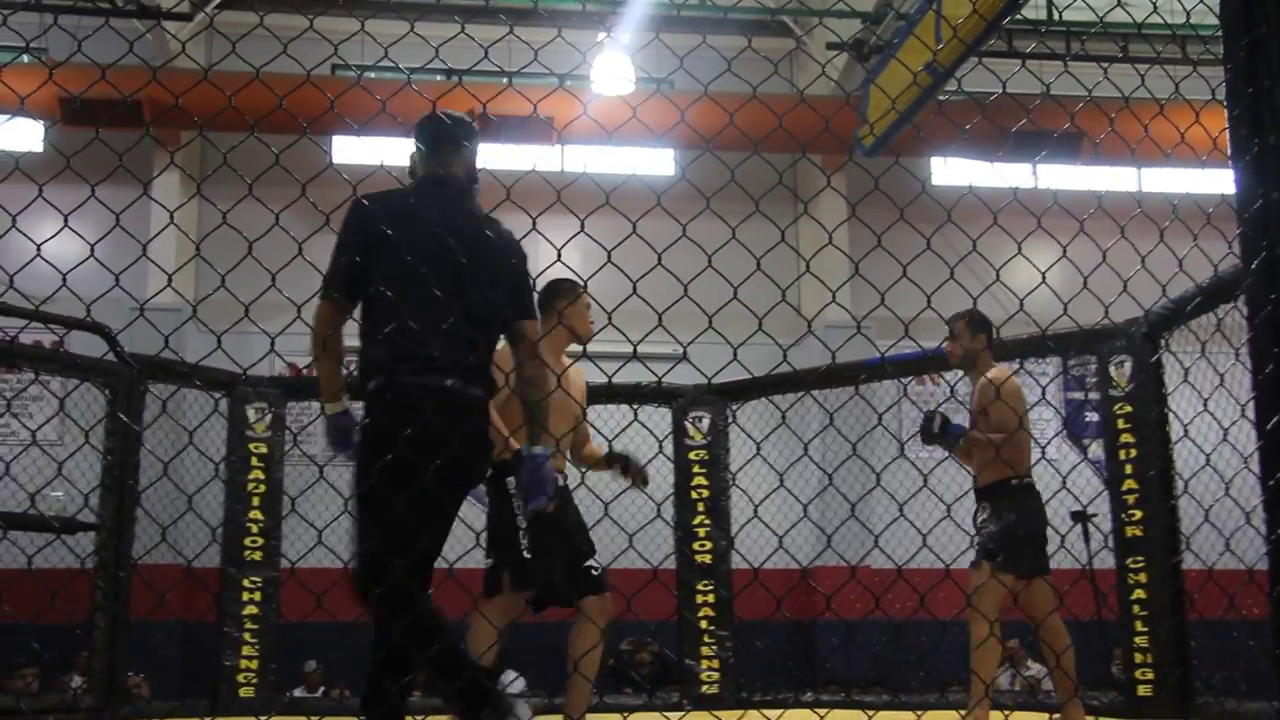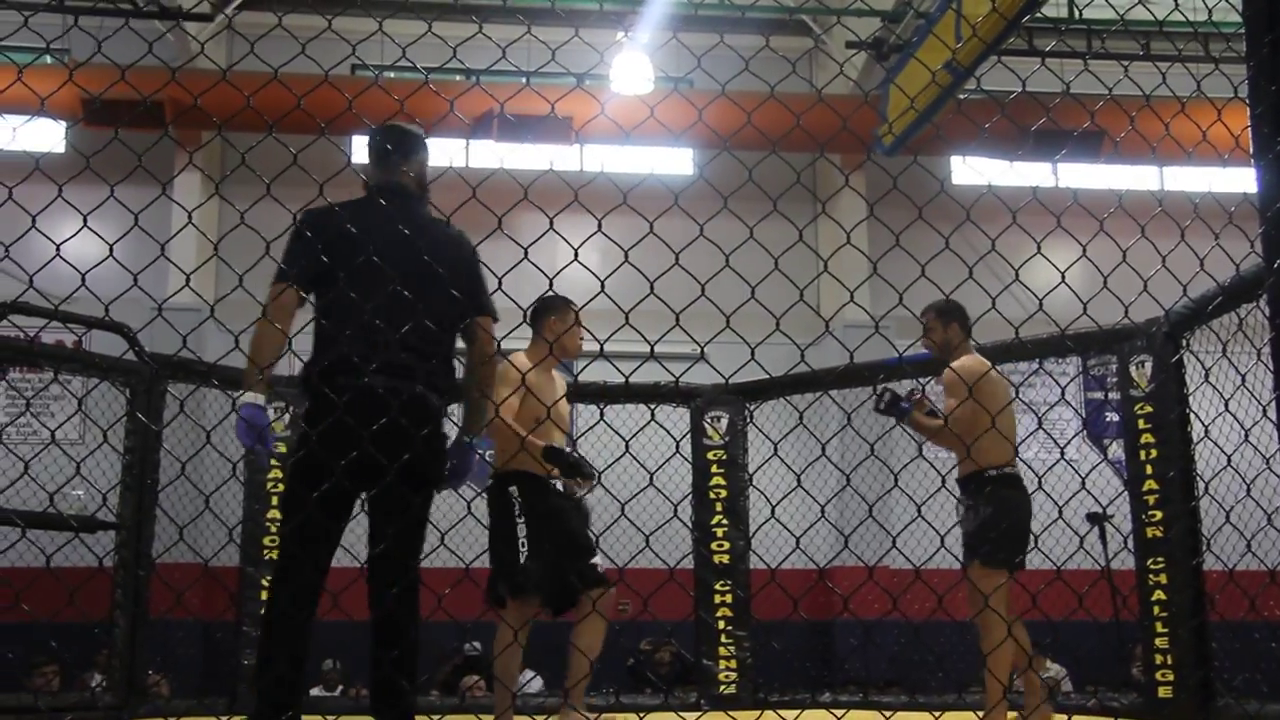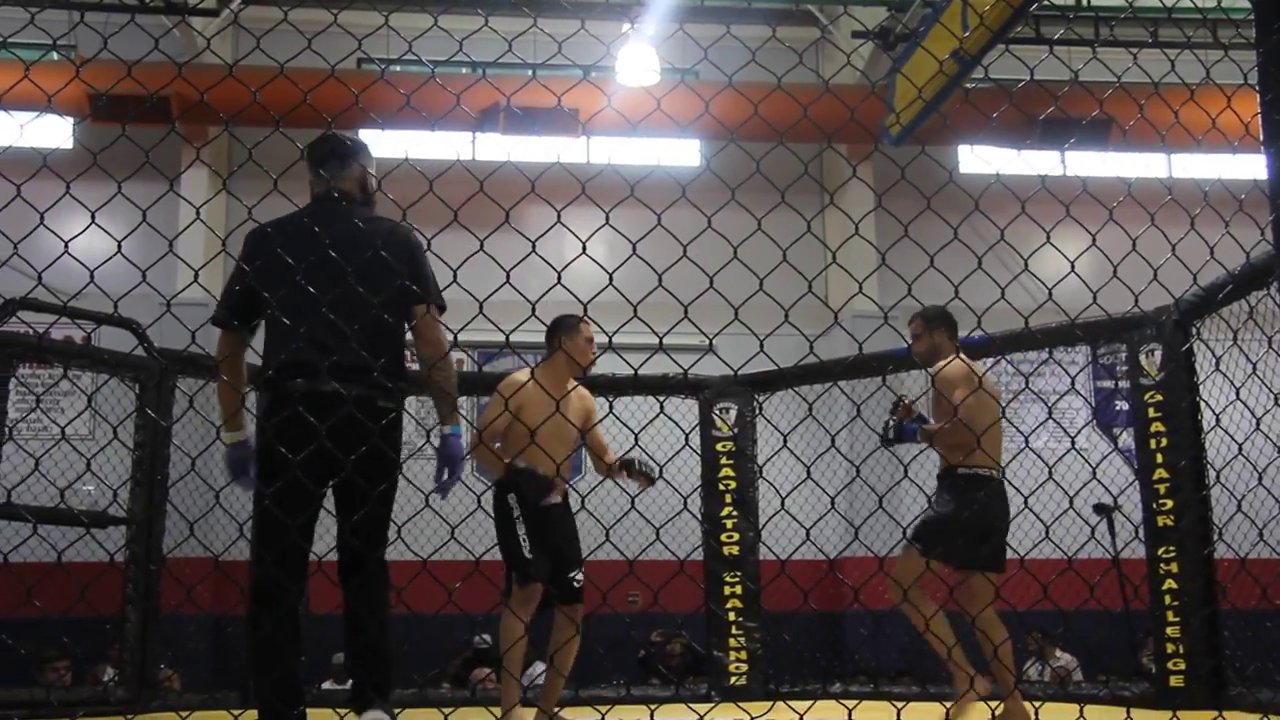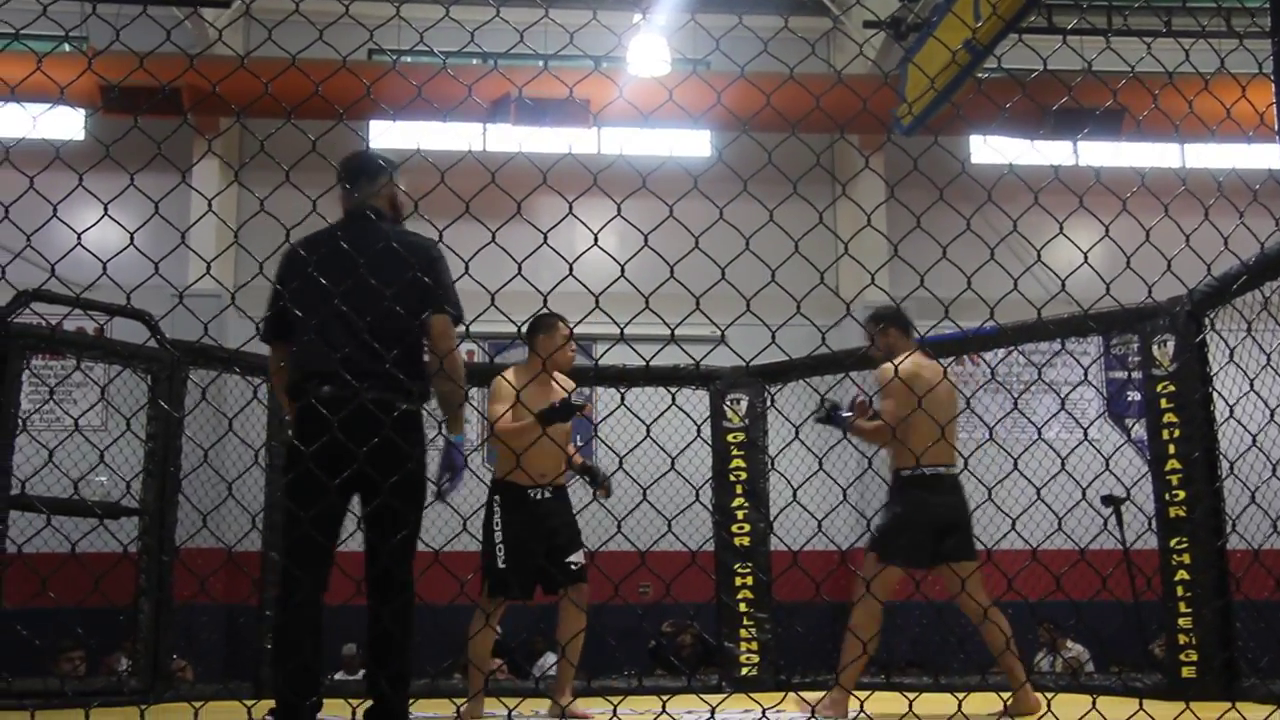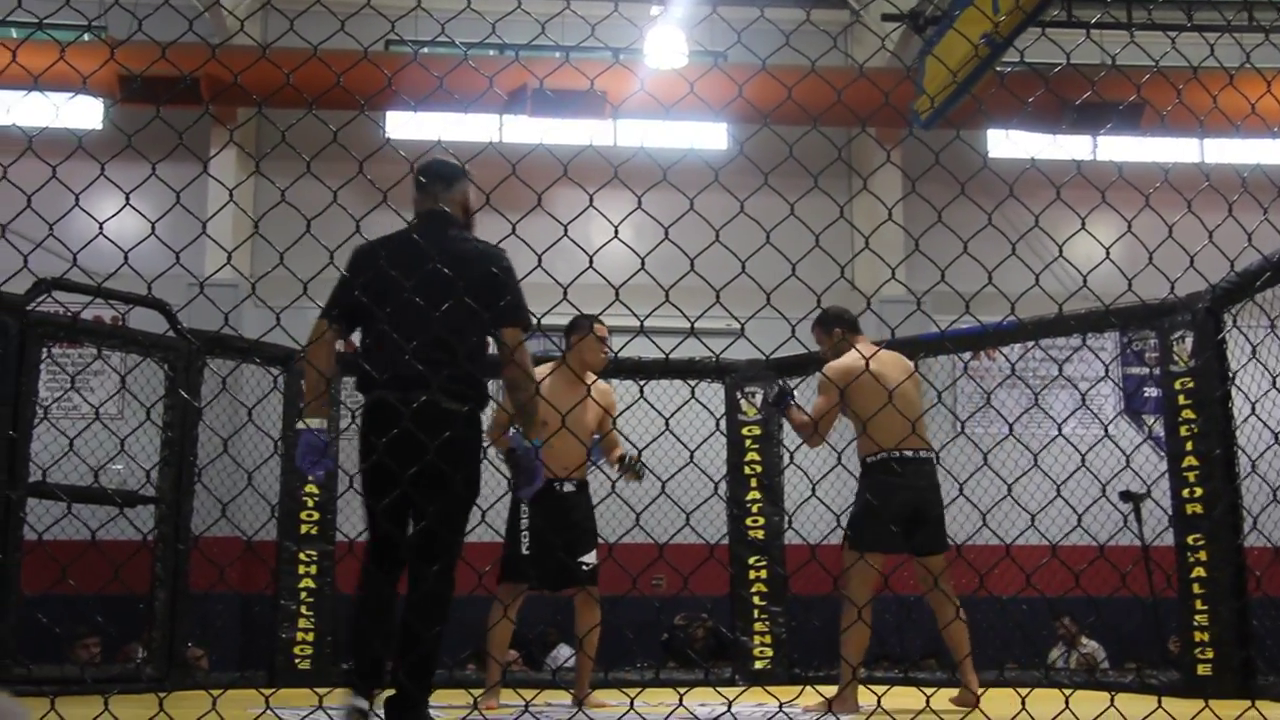
dt=0.4s
person 1, frame 1
left shoulder: (373, 214)
right shoulder: (500, 239)
left elbow: (329, 321)
right elbow: (530, 352)
left wrist: (334, 406)
right wrist: (537, 447)
left hip: (400, 411)
right hip: (467, 420)
left knee: (386, 578)
right knee: (398, 575)
person 1, frame 2
left shoulder: (324, 223)
right shoulder: (453, 243)
left elbow: (281, 306)
right elbow: (483, 345)
left wrist: (253, 395)
right wrist: (470, 435)
left hip: (341, 412)
right hip: (419, 423)
left knee: (298, 572)
right knee: (395, 584)
person 1, frame 3
left shoulder: (267, 240)
right shoulder: (398, 241)
left elbow: (230, 345)
right elbow: (430, 339)
left wrist: (235, 432)
right wrist: (451, 426)
left hip: (294, 416)
right hip: (374, 422)
left knee: (277, 577)
right knee: (365, 569)
person 1, frame 4
left shoulder: (301, 255)
right shoulder: (419, 251)
left elbow: (279, 360)
right elbow: (443, 347)
right wrist: (456, 432)
left hip: (319, 422)
right hip: (395, 425)
left knee: (302, 574)
right knee: (391, 577)
person 1, frame 5
left shoulder: (371, 255)
right shoulder: (487, 261)
left elbow: (321, 341)
right elbow: (513, 356)
left wrist: (314, 422)
left hip: (384, 422)
right hip: (451, 427)
left knee: (383, 558)
right knee: (432, 569)
person 2, frame 1
left shoulder: (575, 377)
right elbow: (482, 411)
left wrist: (612, 458)
right wrist: (521, 455)
left hip: (555, 493)
right hip: (518, 486)
left knee: (597, 605)
right knee: (509, 595)
person 2, frame 2
left shoulder: (556, 379)
right shoulder: (516, 366)
right elbow: (497, 422)
left wrist: (574, 492)
right wrist: (554, 454)
left hip: (556, 496)
right hip: (519, 493)
left knee: (598, 596)
right knee: (522, 604)
person 2, frame 3
left shoulder: (584, 400)
right shoulder: (517, 385)
left elbow: (602, 460)
right elbow: (479, 443)
left wrist: (627, 466)
right wrist: (514, 470)
left hip: (557, 505)
right hip: (517, 498)
left knee: (572, 607)
right knee: (528, 590)
person 2, frame 4
left shoulder: (567, 387)
right shoulder: (507, 381)
right elbow: (497, 434)
left wrist: (586, 468)
right wrist: (546, 419)
left hip: (555, 499)
right hip: (512, 499)
left knee: (576, 591)
right knee: (496, 598)
person 2, frame 5
left shoulder: (603, 392)
right shoulder: (533, 379)
left elbow: (610, 445)
right elbow: (496, 430)
left wrist: (625, 462)
right wrist: (514, 452)
left hip: (576, 495)
right hip: (536, 493)
left knee: (587, 592)
right knee: (513, 588)
left ankle: (583, 687)
right ankle: (492, 686)
person 3, frame 1
left shoulder: (994, 383)
right shoulder: (984, 388)
left elbow: (1015, 446)
left wrist: (959, 434)
right wrist: (950, 439)
left hip: (1011, 506)
right hip: (1002, 508)
left knee: (981, 605)
right knee: (1043, 614)
person 3, frame 2
left shoulder: (959, 370)
right shoulder: (986, 372)
left elbow: (957, 437)
left wrist: (906, 413)
right wrist: (929, 414)
left hip: (991, 496)
right hip: (1002, 494)
left knee: (987, 608)
right knee: (995, 610)
person 3, frame 3
left shoulder: (948, 370)
right shoulder: (976, 374)
left elbow: (962, 432)
left wrist: (915, 432)
right wrist: (919, 422)
left hip: (964, 492)
right hip: (988, 495)
left knee: (906, 580)
right knee: (980, 605)
left ankle: (966, 677)
person 3, frame 4
left shoulder: (893, 370)
right shoulder: (941, 373)
left elbow: (888, 433)
left wrist: (845, 420)
right wrist: (873, 416)
left hip: (915, 493)
right hip: (949, 492)
left knee: (869, 592)
right knee: (975, 599)
person 3, frame 5
left shoulder: (839, 369)
right shoulder: (906, 364)
left elbow: (813, 433)
left wrist: (785, 405)
left hip: (884, 479)
right hip: (923, 475)
left knee: (857, 589)
right knee: (940, 585)
left ankle: (846, 694)
right ankle: (969, 681)
